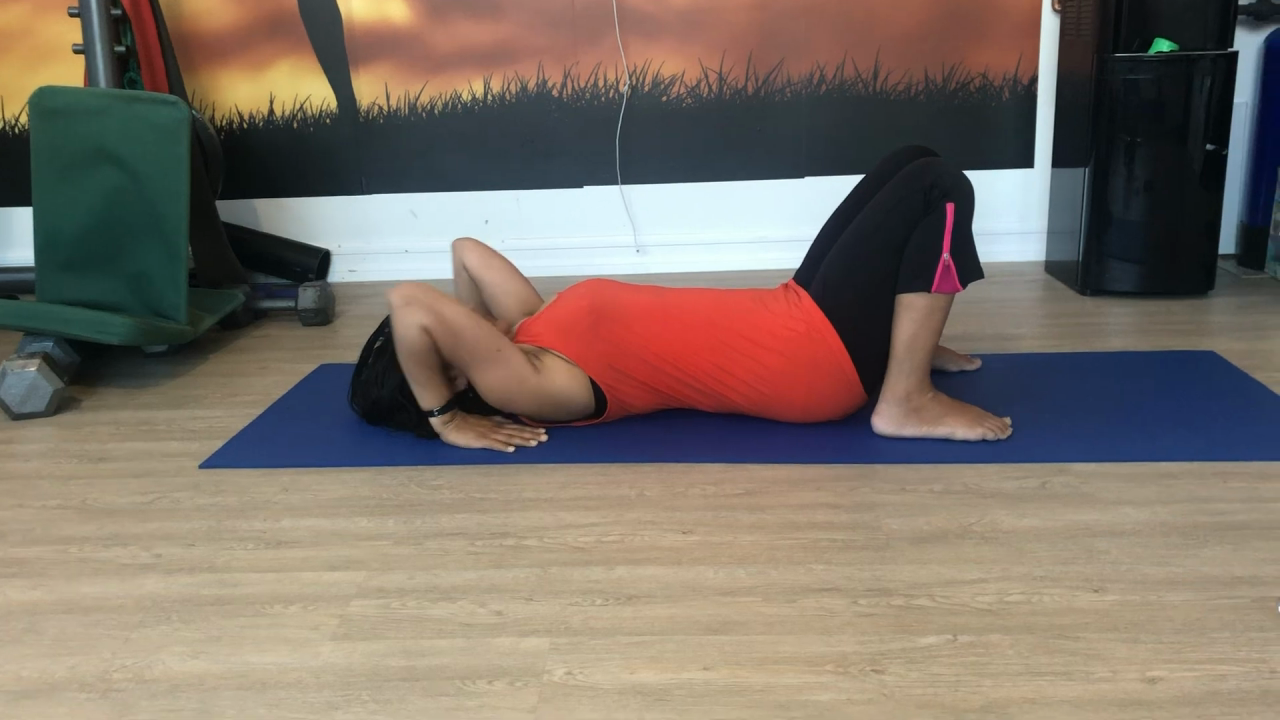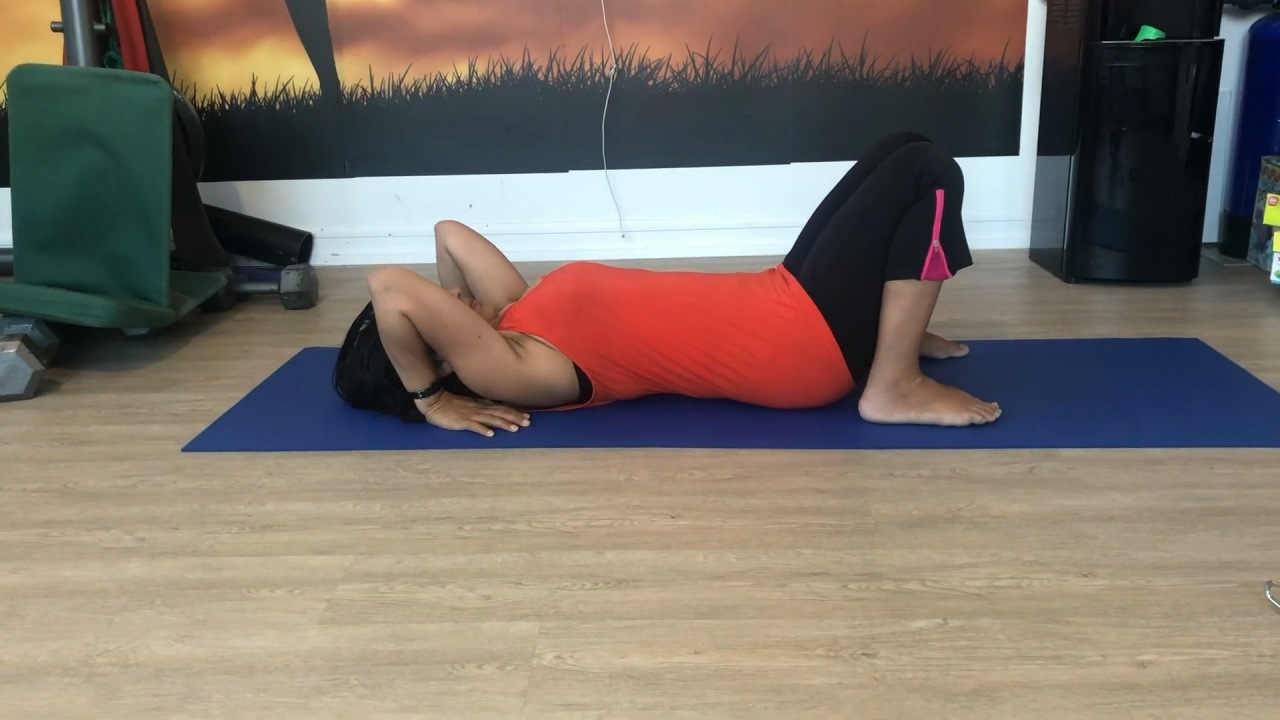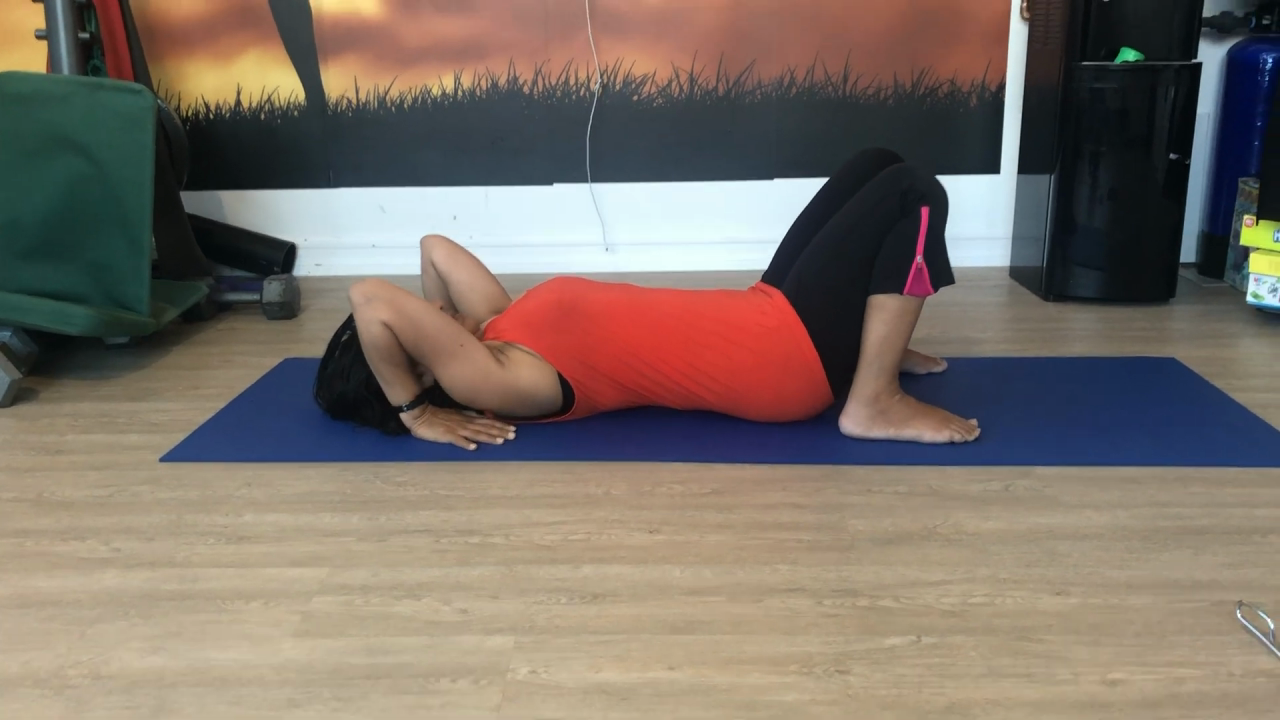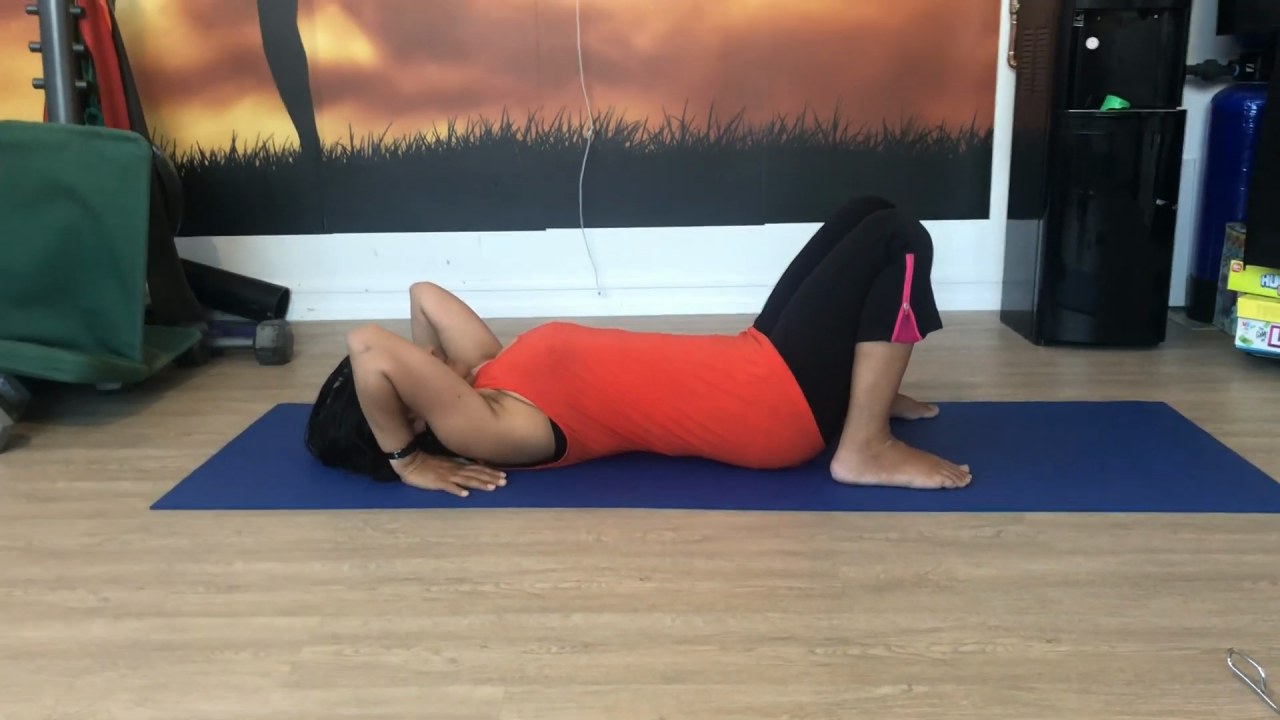
dt=0.7s
person 1, frame 1
left shoulder: (524, 335)
right shoulder: (524, 385)
left elbow: (468, 250)
right wrist: (446, 420)
left hip: (799, 320)
right hip: (817, 363)
left knee: (914, 165)
right knee: (940, 189)
left ankle: (910, 342)
right ankle: (907, 401)
person 1, frame 2
left shoulder: (510, 319)
right shoulder: (513, 372)
left elbow: (451, 232)
right wrist: (433, 401)
left hip: (784, 301)
right hip: (803, 348)
left knee: (906, 150)
right knee: (929, 173)
left ankle: (894, 327)
right ankle: (895, 387)
person 1, frame 3
left shoulder: (493, 332)
right shoulder: (493, 381)
left elbow: (436, 247)
right wrist: (416, 414)
left hip: (768, 320)
right hip: (785, 364)
left knee: (879, 168)
right knee: (915, 194)
left ankle: (875, 343)
right ankle: (875, 403)
person 1, frame 4
left shoulder: (485, 375)
right shoulder: (485, 428)
left elbow: (424, 293)
right wrist: (408, 461)
left hip: (755, 365)
right hip: (773, 409)
left knee: (868, 214)
right knee: (897, 239)
left ankle: (866, 390)
right ankle: (866, 449)
